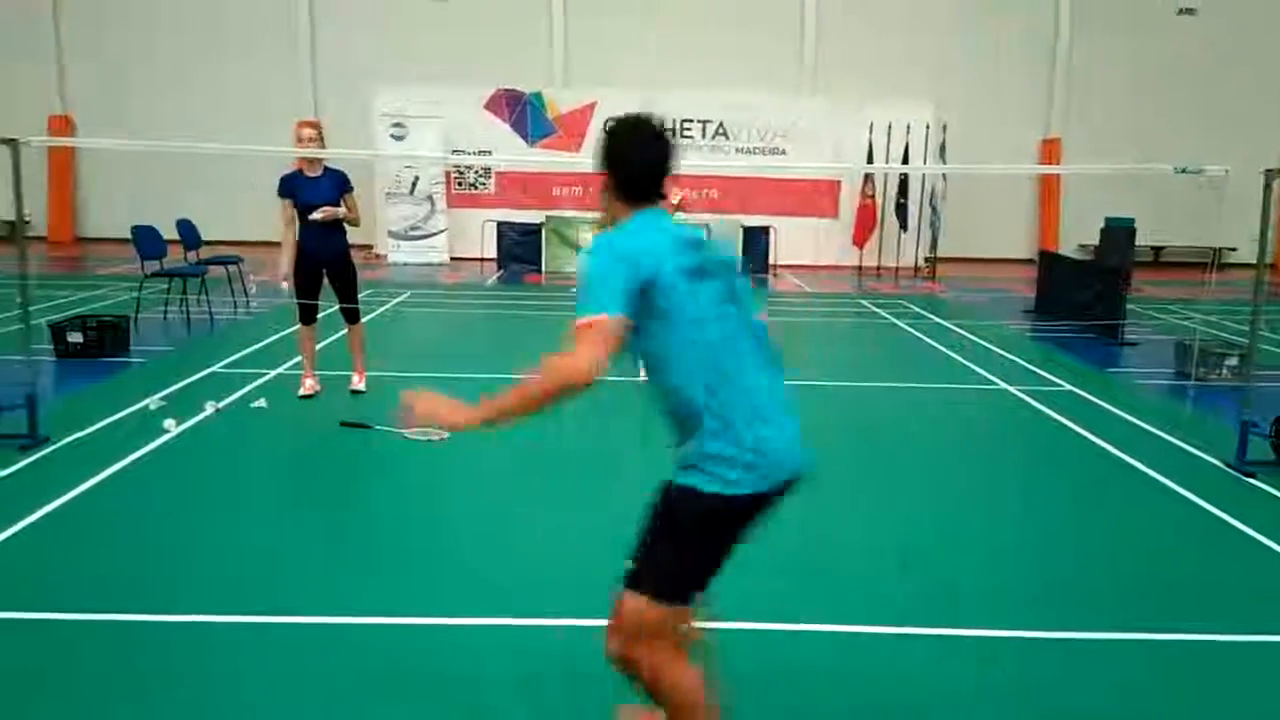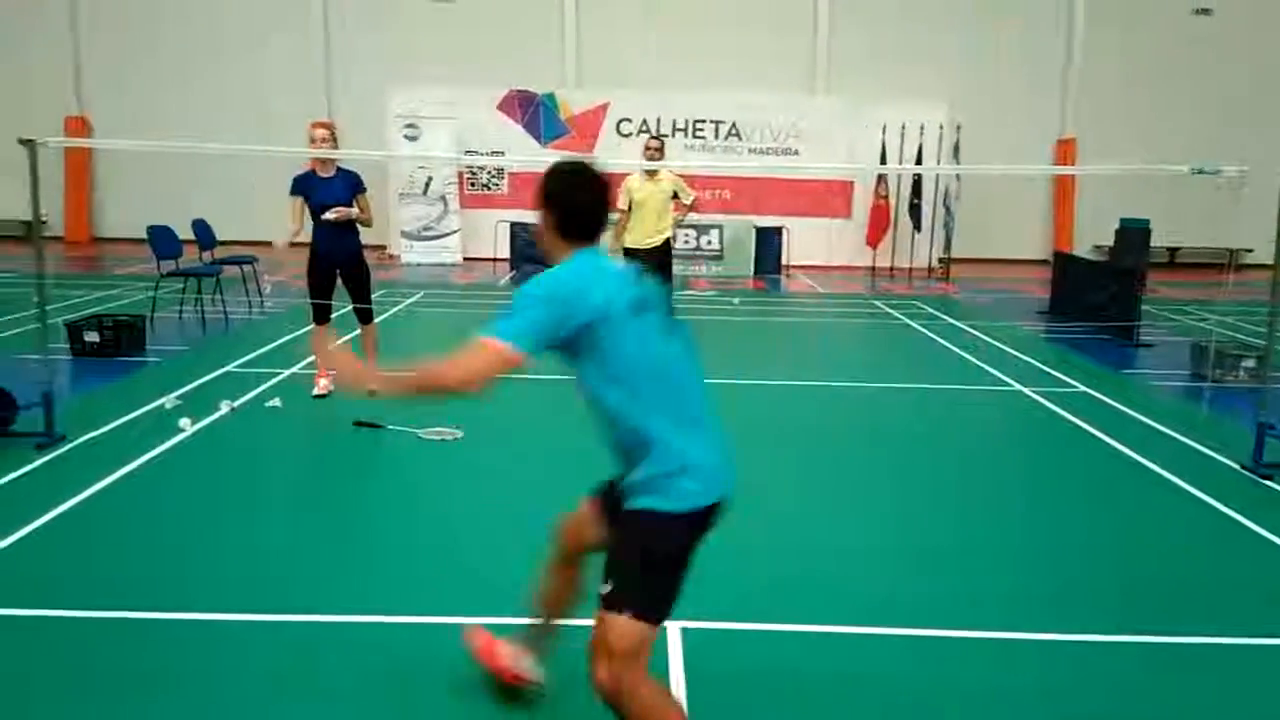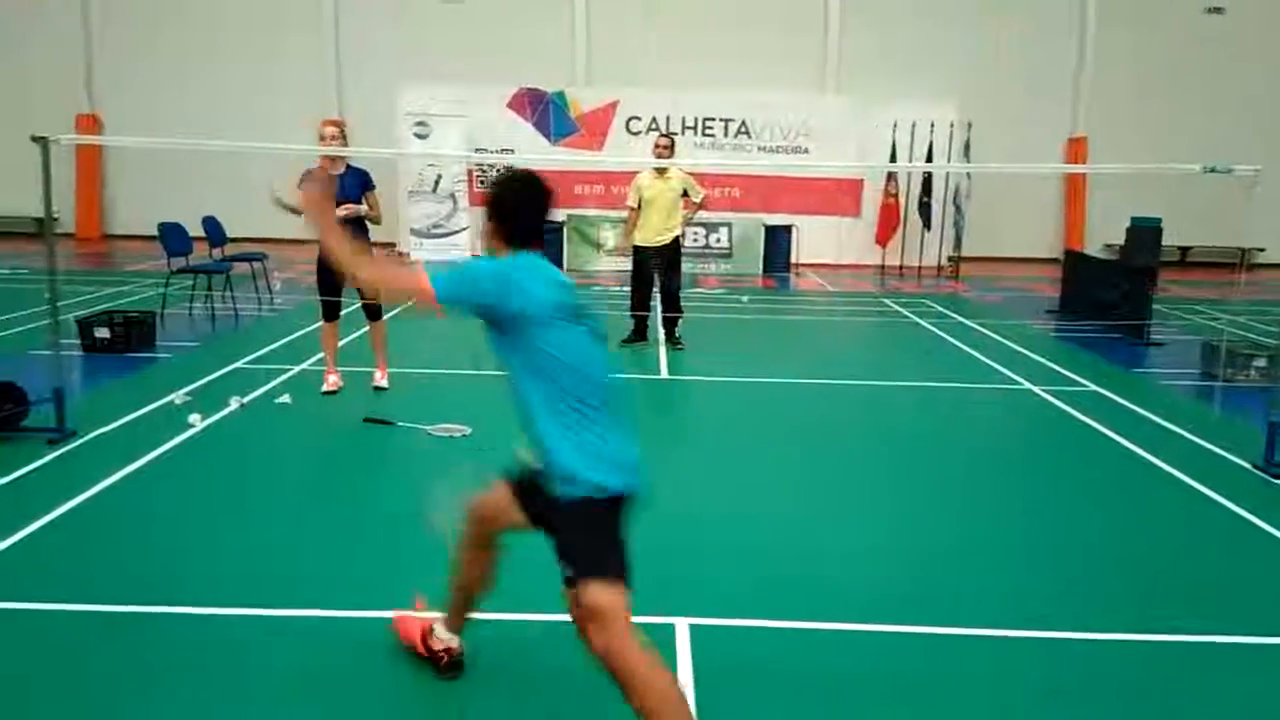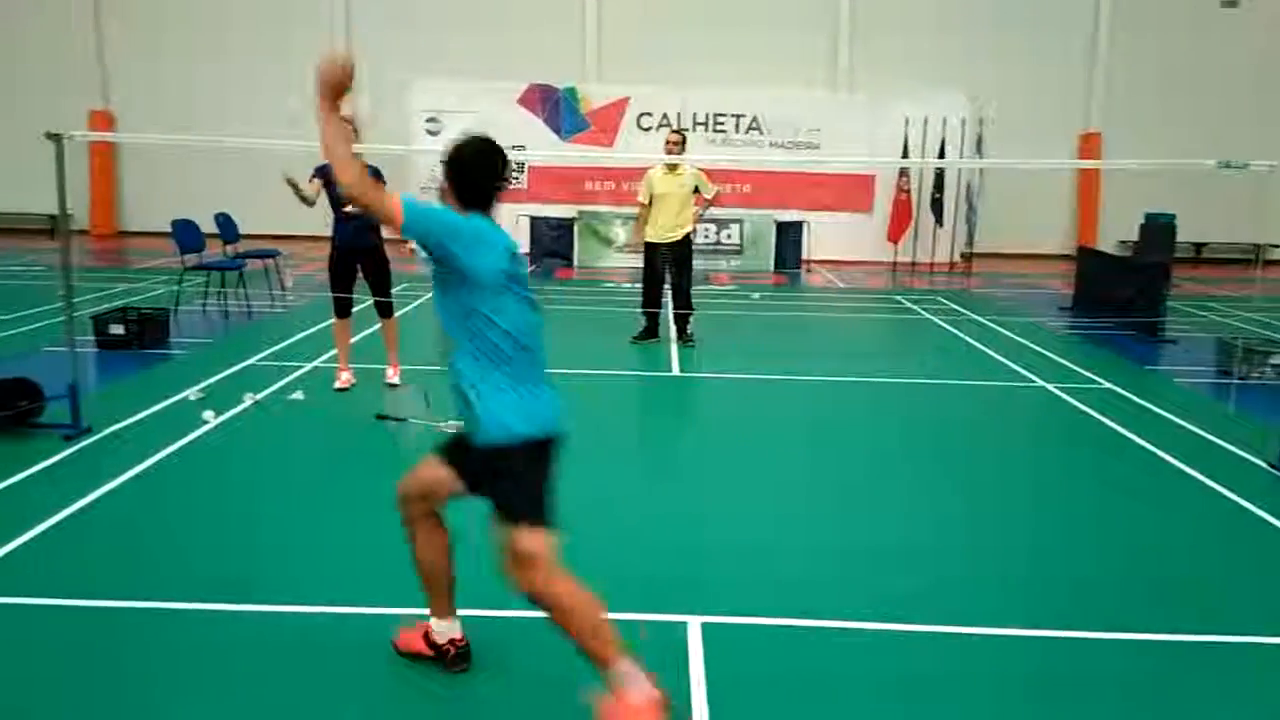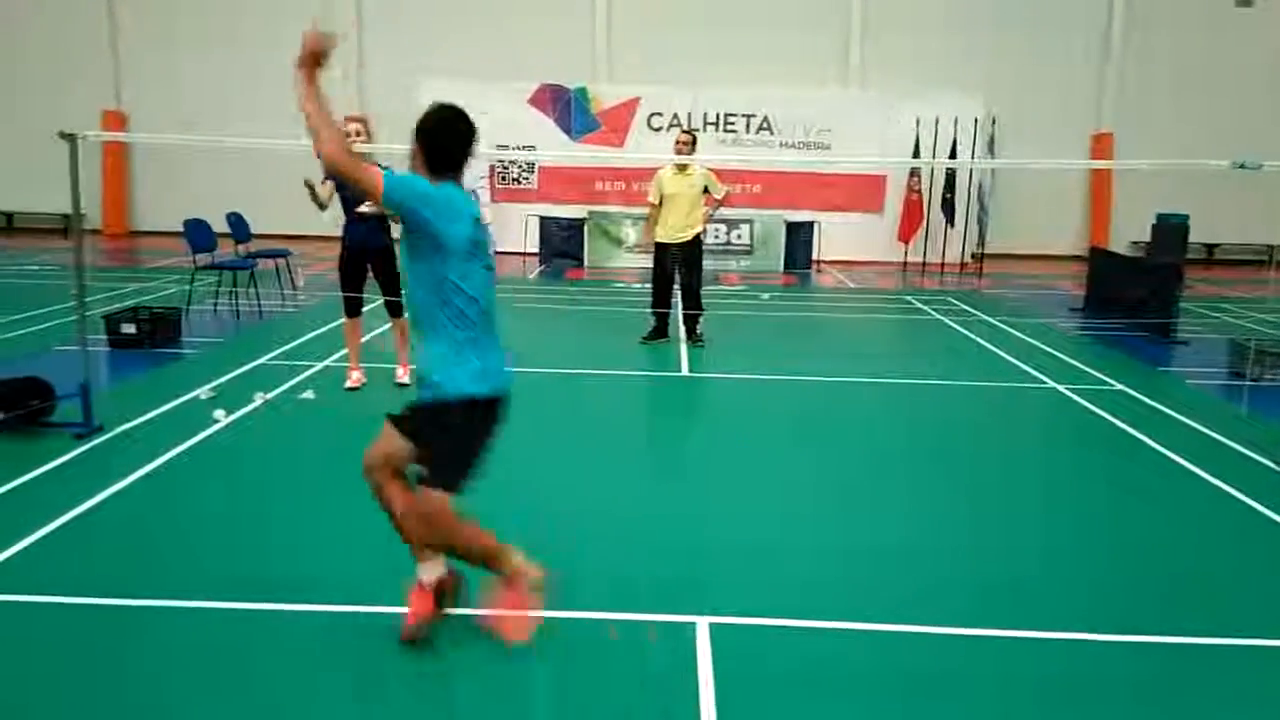
dt=0.1s
person 1, frame 1
left shoulder: (619, 249)
right shoulder: (704, 243)
left elbow: (581, 368)
right elbow: (757, 342)
left wrist: (469, 416)
left hip: (731, 460)
right hip: (772, 443)
left knee: (639, 637)
person 1, frame 2
left shoulder: (554, 290)
right shoulder: (631, 281)
left elbow: (470, 373)
left wrist: (372, 378)
left hip: (674, 483)
right hip: (688, 465)
left knee: (616, 667)
right knee: (571, 536)
right ankle: (527, 655)
person 1, frame 3
left shoulder: (498, 278)
right shoulder: (550, 283)
left elbow: (389, 284)
left wrist: (325, 226)
left hip: (590, 477)
right hip: (579, 465)
left knee: (605, 627)
right knee: (482, 518)
right ankle: (446, 637)
person 1, frame 4
left shoulder: (458, 231)
right shoulder: (492, 243)
left elbow: (362, 192)
left wrist: (327, 106)
left hip: (513, 429)
right hip: (495, 427)
left knee: (535, 569)
right knee: (415, 493)
right ankle: (445, 633)
person 1, frame 5
left shoulder: (428, 200)
right shoulder: (458, 205)
left elbow: (337, 159)
left wrist: (308, 74)
left hip: (465, 387)
right hip: (449, 383)
left knee: (430, 510)
right knee: (380, 463)
left ankle: (518, 574)
right ankle: (435, 579)
person 2, frame 1
left shoulder: (339, 178)
right shoulder: (289, 182)
left elbow: (356, 219)
right elbow: (289, 225)
left wrist: (338, 213)
right wrist: (285, 262)
left hip: (338, 255)
right hip: (307, 257)
left knee: (351, 314)
right knee: (307, 317)
left ankle: (359, 372)
right ankle: (308, 377)
person 2, frame 2
left shoulder: (351, 178)
right shoulder: (302, 181)
left elbow: (368, 220)
right elbow: (297, 220)
left wrist: (351, 214)
right wrist: (290, 236)
left hip: (351, 255)
right hip: (321, 257)
left knee: (364, 314)
right knee: (320, 317)
right ankle: (322, 376)
person 2, frame 3
left shoulder: (360, 175)
left elbow: (377, 217)
right elbow: (301, 207)
left wrist: (359, 211)
right wrist: (286, 204)
left hip: (360, 252)
right hip: (329, 253)
left knee: (373, 311)
right knee: (330, 314)
left ankle: (381, 369)
right ankle: (331, 373)
person 2, frame 4
left shoulder: (372, 172)
right shoulder: (325, 171)
right elbow: (310, 199)
right wrist: (295, 187)
left hip: (371, 248)
right hip: (342, 249)
left knee: (385, 308)
right knee: (342, 311)
left ankle: (393, 366)
right ankle: (344, 370)
person 2, frame 5
right shoulder: (337, 172)
right elbow: (323, 202)
left wrist: (382, 207)
right wrist: (311, 189)
left hip: (381, 247)
right hip: (352, 249)
left knee: (395, 307)
right knee: (352, 310)
left ankle: (403, 365)
right ankle: (354, 369)
person 3, frame 1
left shoulder: (657, 181)
right shoulder: (618, 180)
left elbow: (675, 199)
right elbow: (609, 214)
left wrist: (665, 212)
right wrist: (604, 240)
left hip: (647, 248)
right hip: (620, 247)
left knee: (648, 291)
right knee: (619, 293)
left ankle: (649, 328)
right ankle: (619, 326)
person 3, frame 2
left shoulder: (671, 180)
right shoulder: (630, 181)
left elbow: (690, 199)
right elbow: (623, 215)
left wrist: (679, 216)
right wrist: (617, 241)
left hip: (660, 246)
right hip: (634, 246)
person 3, frame 3
left shoulder: (682, 178)
right shoulder: (641, 179)
left elbow: (700, 197)
right elbow: (633, 211)
left wrist: (689, 215)
right wrist: (627, 237)
left hip: (669, 243)
right hip: (643, 243)
left knee: (670, 291)
right knee: (640, 291)
left ankle: (672, 333)
right ankle: (639, 332)
person 3, frame 4
left shoulder: (693, 174)
right shoulder: (652, 175)
left elbow: (711, 194)
right elbow: (645, 208)
left wrist: (700, 212)
right wrist: (638, 234)
left hip: (680, 239)
right hip: (654, 239)
left knee: (681, 288)
right knee: (651, 288)
left ankle: (683, 330)
right ankle: (650, 329)
person 3, frame 5
left shoulder: (703, 174)
right shoulder: (662, 175)
left elbow: (721, 193)
right elbow: (655, 208)
left wrist: (710, 211)
right wrist: (648, 234)
left hip: (690, 240)
right hip: (664, 240)
left knee: (691, 288)
right knee: (661, 287)
left ankle: (693, 330)
right ankle: (660, 329)
